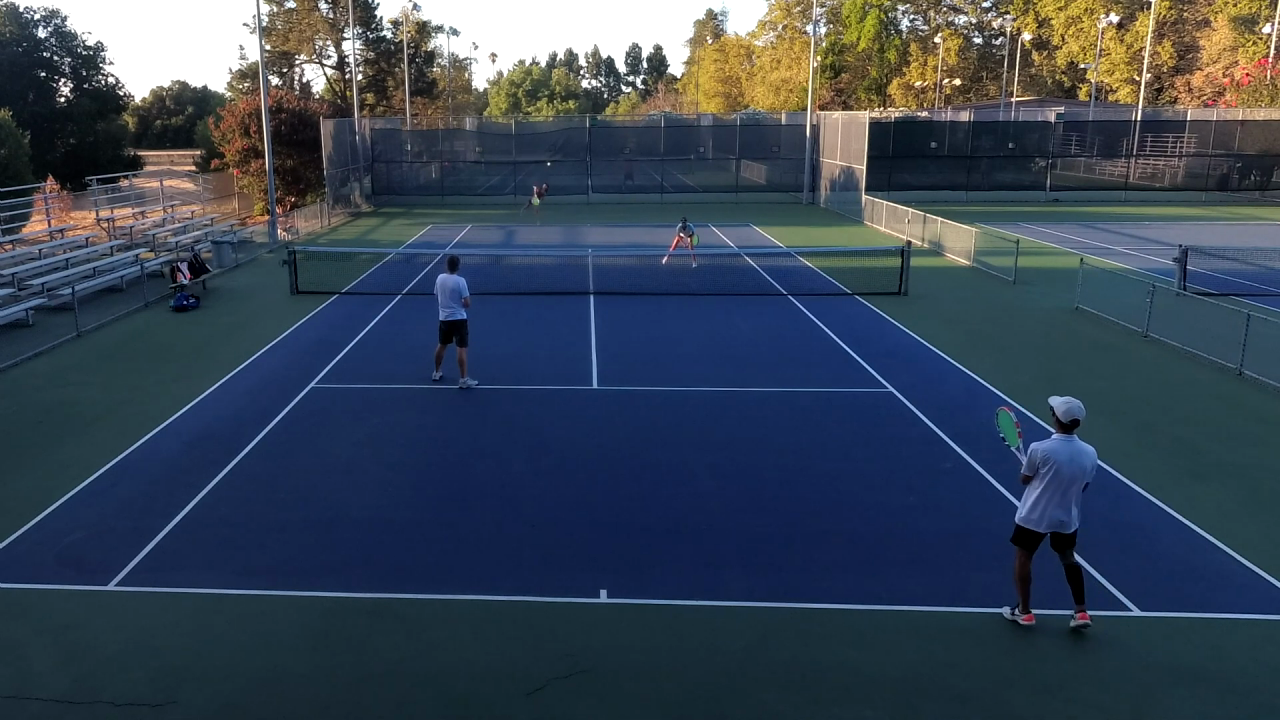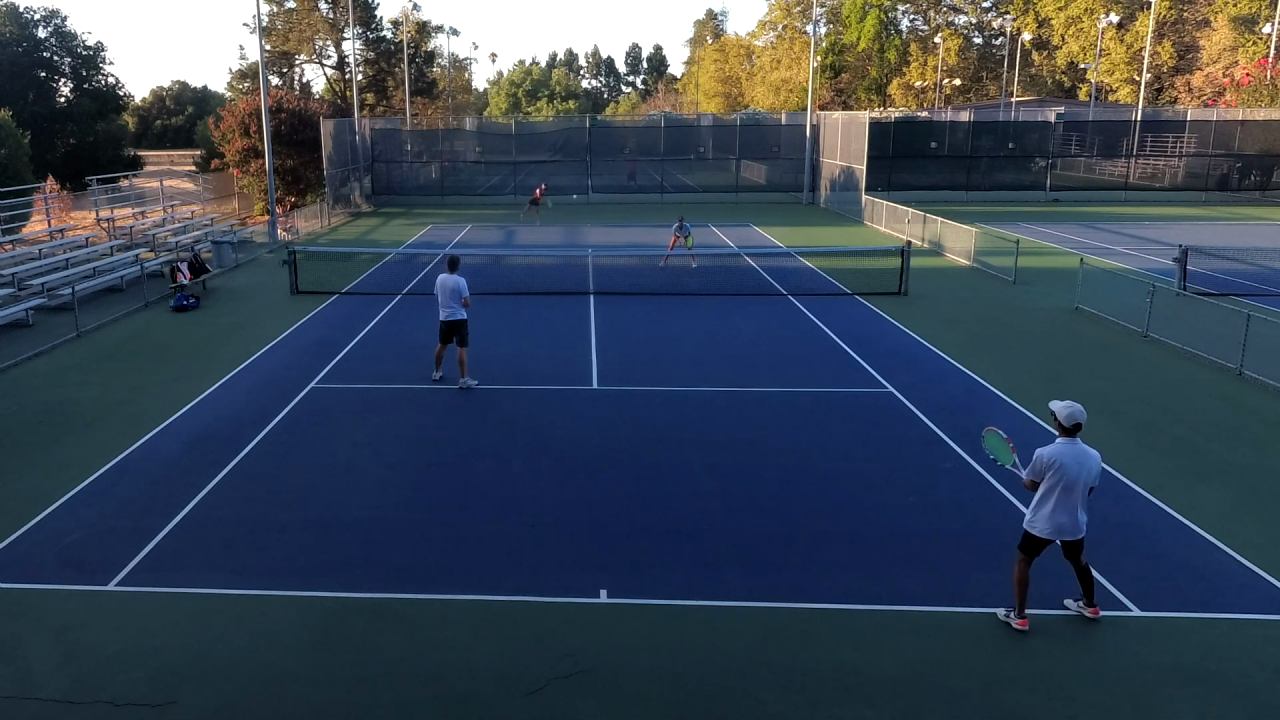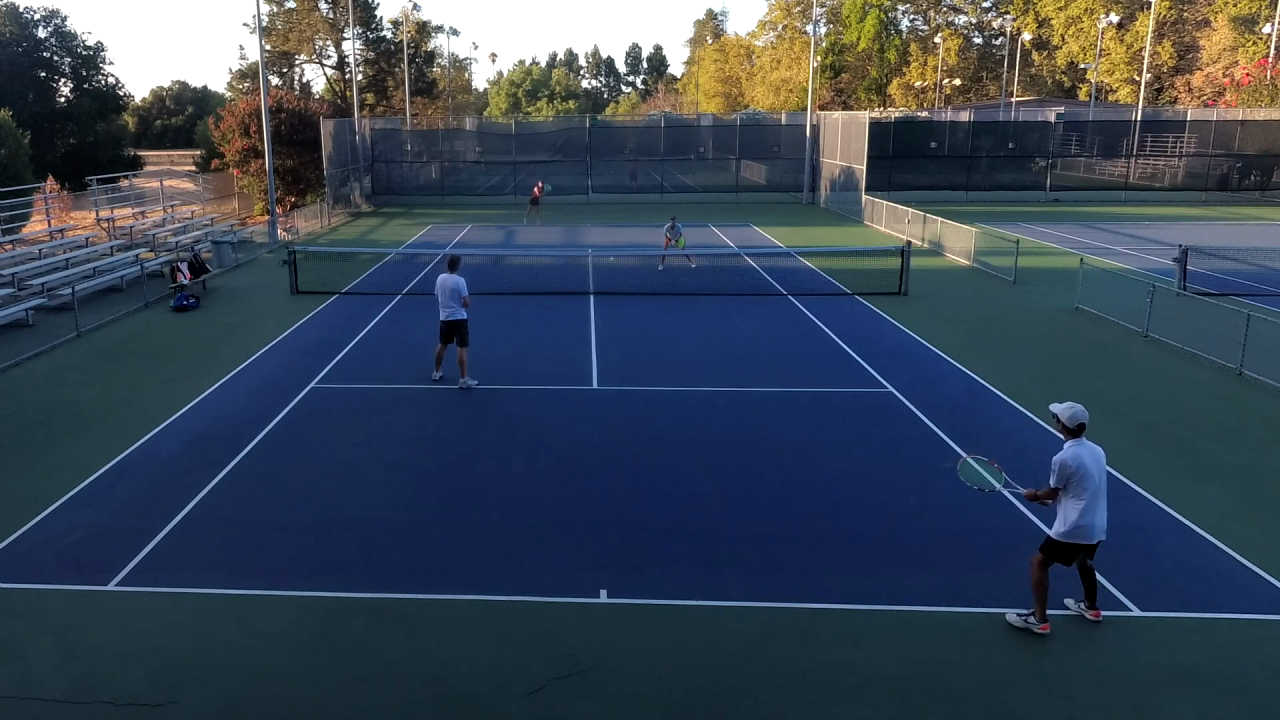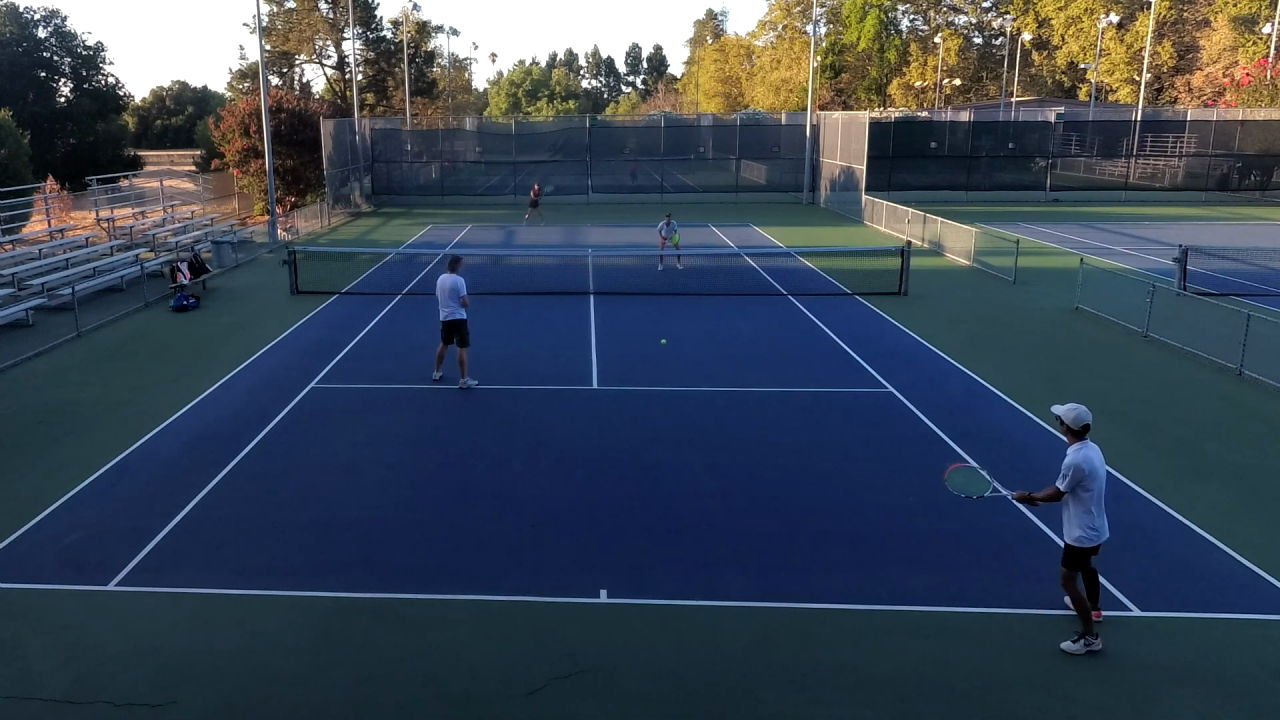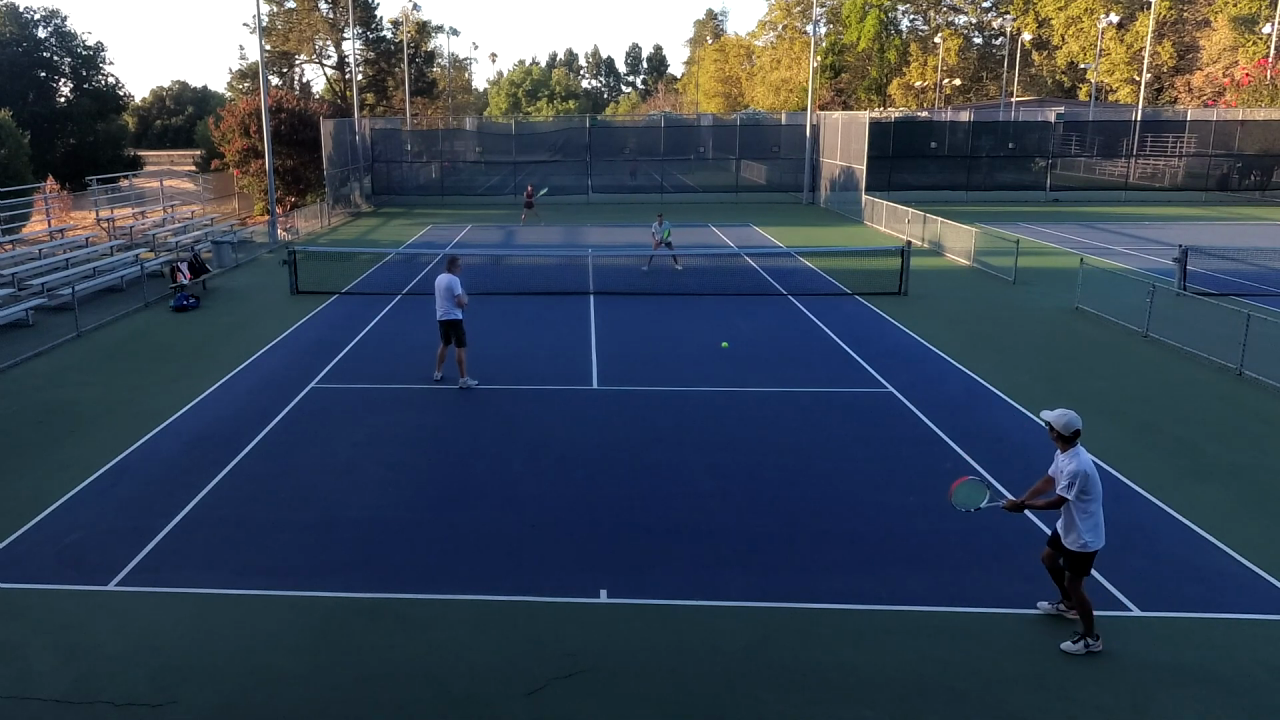
dt=0.2s
person 1, frame 1
left shoulder: (1039, 449)
right shoulder: (1090, 454)
left elbow: (1025, 480)
right elbow: (1083, 487)
left wrist: (1037, 474)
left hip: (1033, 516)
right hip: (1067, 519)
left knee: (1023, 558)
right knee: (1068, 559)
left ankle: (1025, 611)
right ankle: (1080, 612)
person 1, frame 2
left shoulder: (1044, 454)
right shoulder: (1094, 457)
left elbow: (1032, 486)
right elbow: (1088, 491)
left wrist: (1027, 482)
left hip: (1042, 523)
right hip: (1075, 524)
left knee: (1022, 562)
right knee: (1078, 560)
left ankle: (1019, 615)
right ankle: (1090, 605)
person 1, frame 3
left shoulder: (1063, 459)
right shoulder: (1098, 452)
left elbow: (1052, 493)
left wrist: (1034, 495)
right wrist: (1057, 497)
left hip: (1072, 528)
right hip: (1096, 526)
left knee: (1039, 564)
right knee: (1084, 561)
left ankle: (1039, 618)
right ankle: (1091, 607)
person 1, frame 4
left shoulder: (1075, 461)
right shoulder: (1091, 450)
left elbow: (1056, 494)
left wrist: (1028, 496)
right wrist: (1035, 495)
left hip: (1081, 532)
right hip: (1094, 527)
left knee: (1067, 580)
right knee: (1086, 564)
left ankle: (1090, 636)
right ankle: (1093, 608)
person 1, frame 5
left shoulder: (1076, 467)
right shoulder: (1065, 454)
left elbow: (1056, 502)
right elbow: (1048, 481)
left wrist: (1021, 505)
right wrist: (1023, 500)
left hip: (1082, 536)
right hip: (1069, 527)
left knee: (1073, 585)
right knee: (1048, 558)
left ankle: (1090, 637)
right ankle: (1068, 605)
